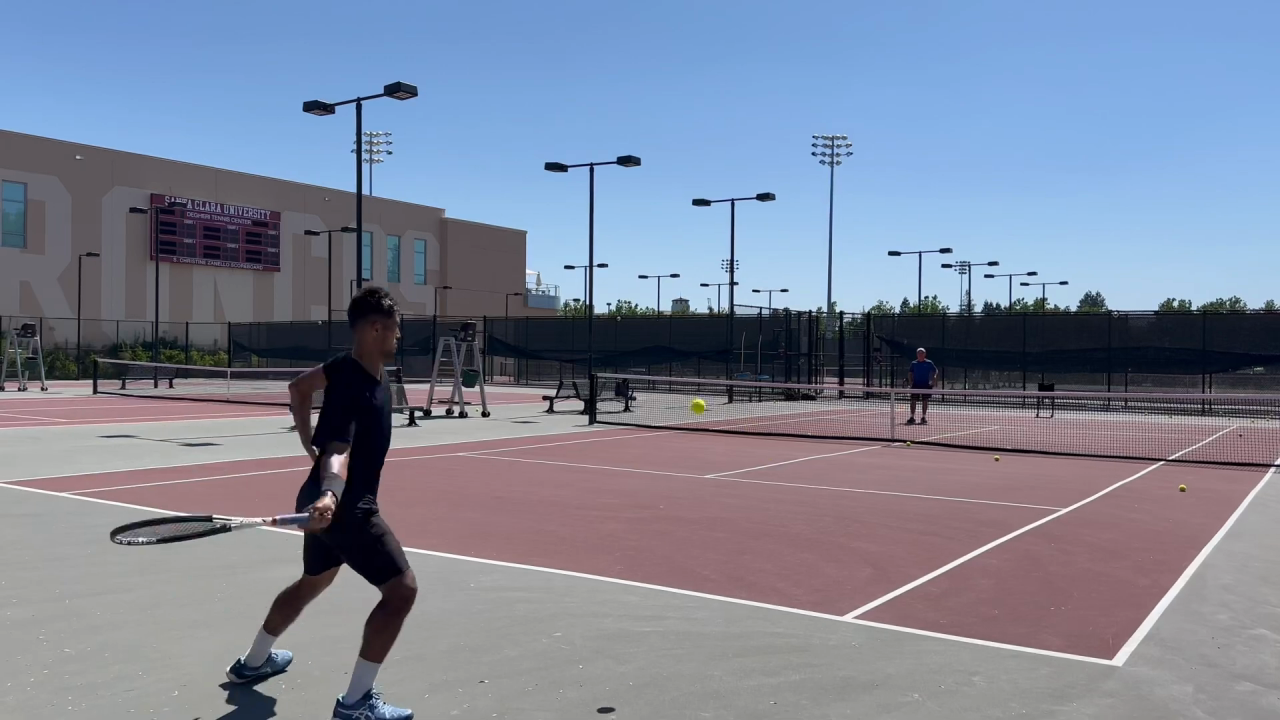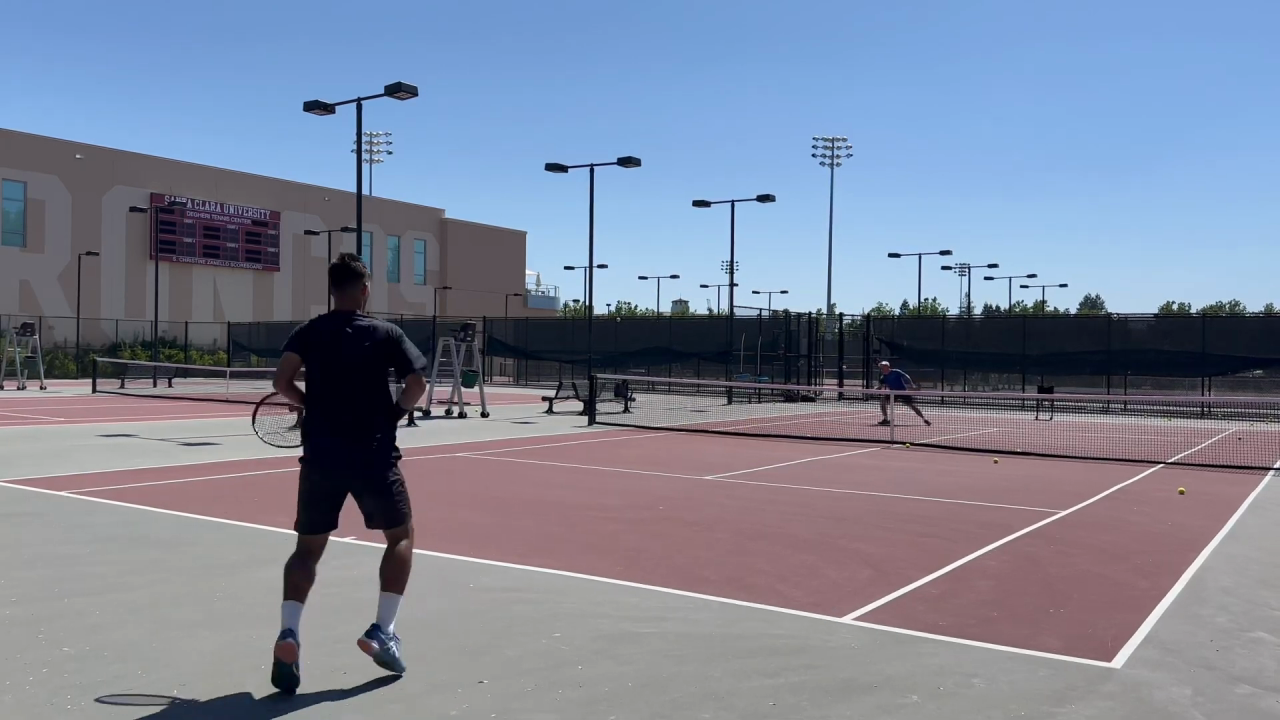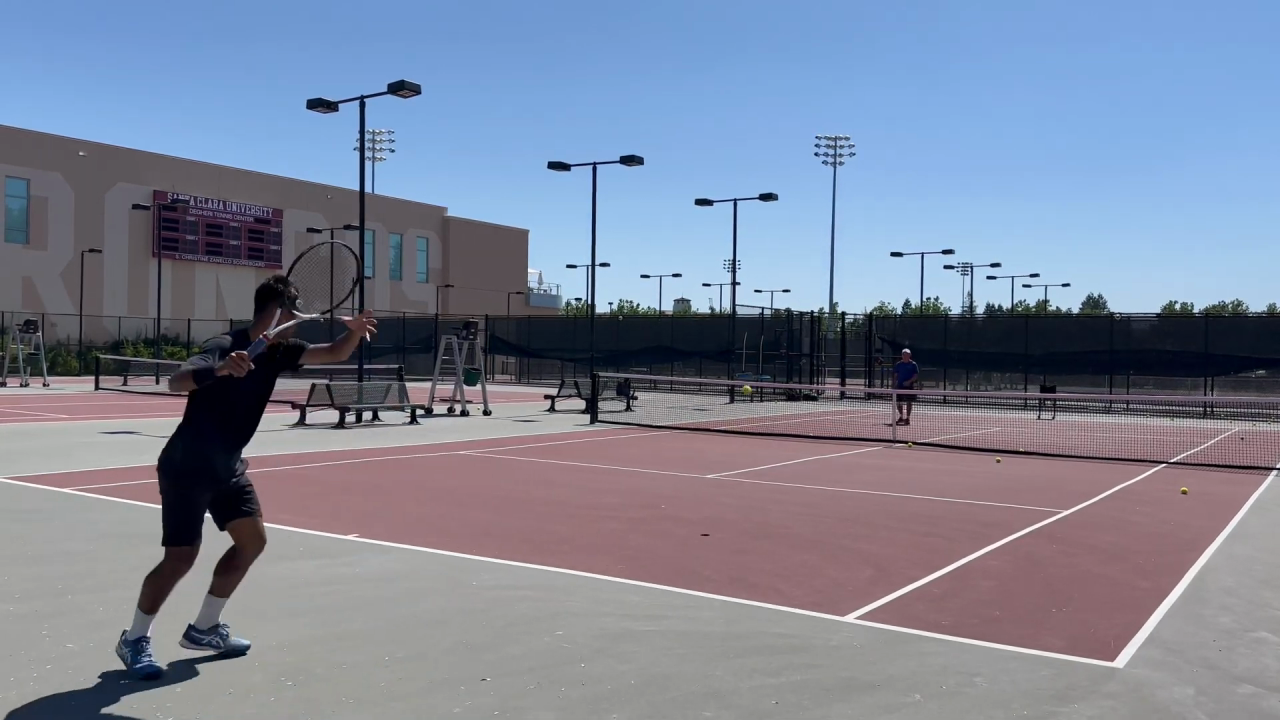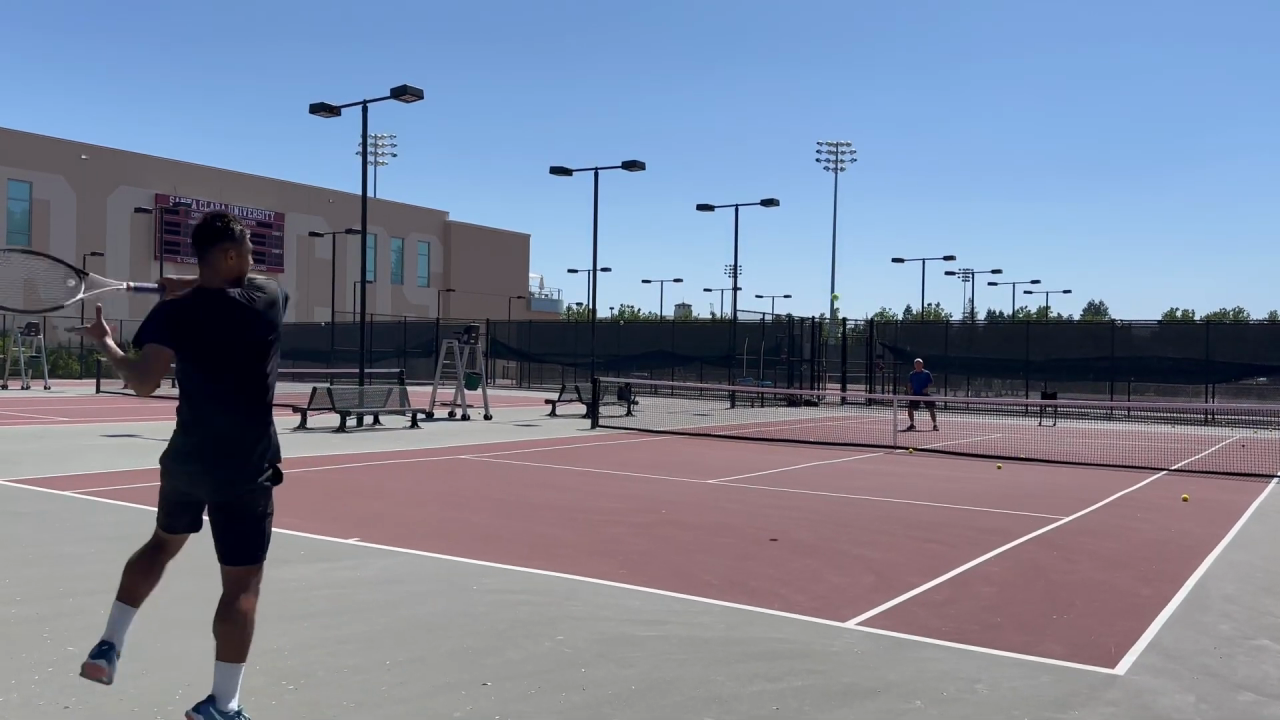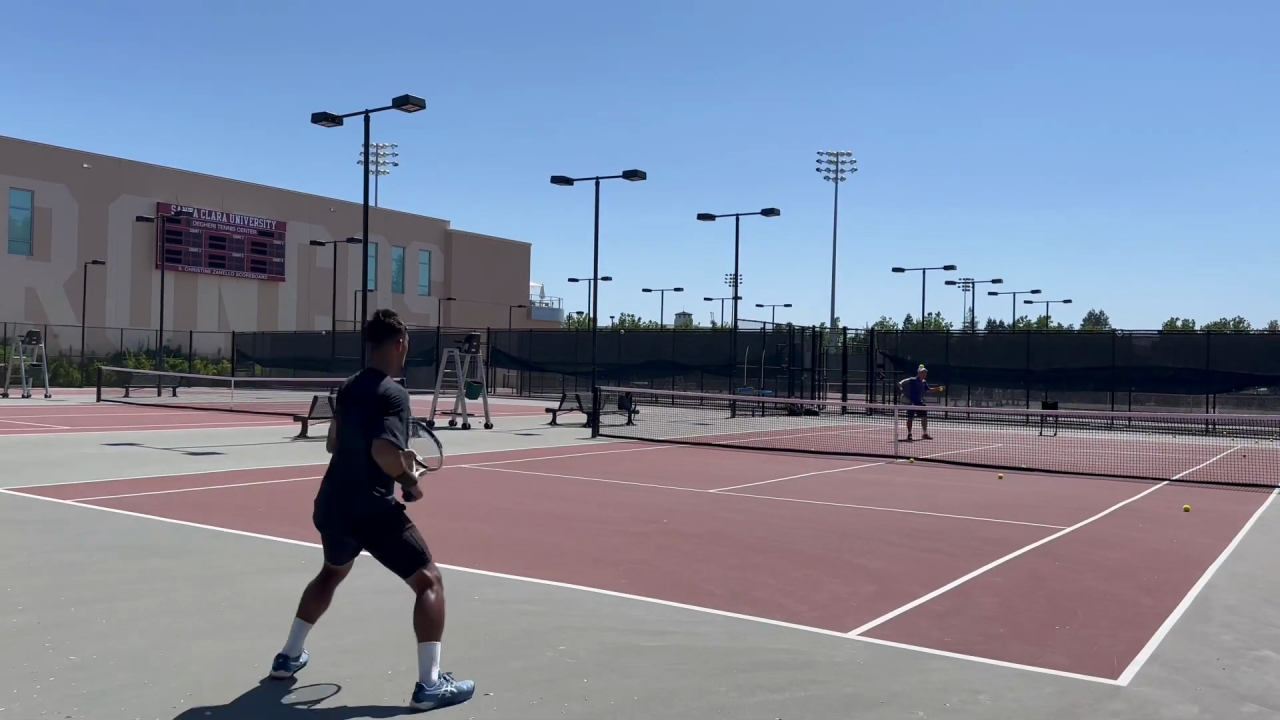
dt=1s
person 1, frame 1
left shoulder: (351, 367)
right shoulder: (353, 390)
left elbow: (298, 388)
right elbow: (338, 455)
left wrist: (308, 438)
right wrist: (330, 495)
left hip: (329, 504)
right hip: (345, 510)
left knee: (314, 581)
right knee: (401, 589)
left ankle: (254, 661)
person 1, frame 2
left shoulder: (308, 333)
right shoulder: (387, 333)
left elbow: (282, 379)
right elbow: (417, 382)
left wrist: (311, 405)
right wrist: (392, 417)
left hip: (321, 457)
right hip: (375, 457)
left knee: (308, 549)
right knee: (401, 537)
left ankle: (289, 638)
right ankle: (381, 632)
person 1, frame 3
left shoulder: (281, 350)
right shoulder: (222, 347)
left elbow: (335, 353)
right elbow: (177, 381)
left wrist: (353, 330)
right wrist: (219, 370)
left hip: (227, 465)
right hip: (186, 467)
left knee: (252, 541)
right knee: (180, 558)
left ankle: (204, 627)
right ankle: (135, 640)
person 1, frame 4
left shoulder: (174, 311)
right shoulder: (266, 298)
left elbow: (144, 381)
left wrist: (105, 345)
right wrist: (182, 284)
left hip: (186, 459)
right hip: (244, 469)
left knee: (162, 545)
right knee: (241, 585)
left ankle: (107, 649)
person 1, frame 5
left shoulder: (350, 388)
right shoulder: (393, 394)
right elbow: (384, 450)
right wrist: (409, 481)
left hip: (331, 504)
right hip: (371, 509)
left knee: (333, 573)
right knee: (428, 582)
left ankle: (289, 656)
right ankle: (431, 683)
